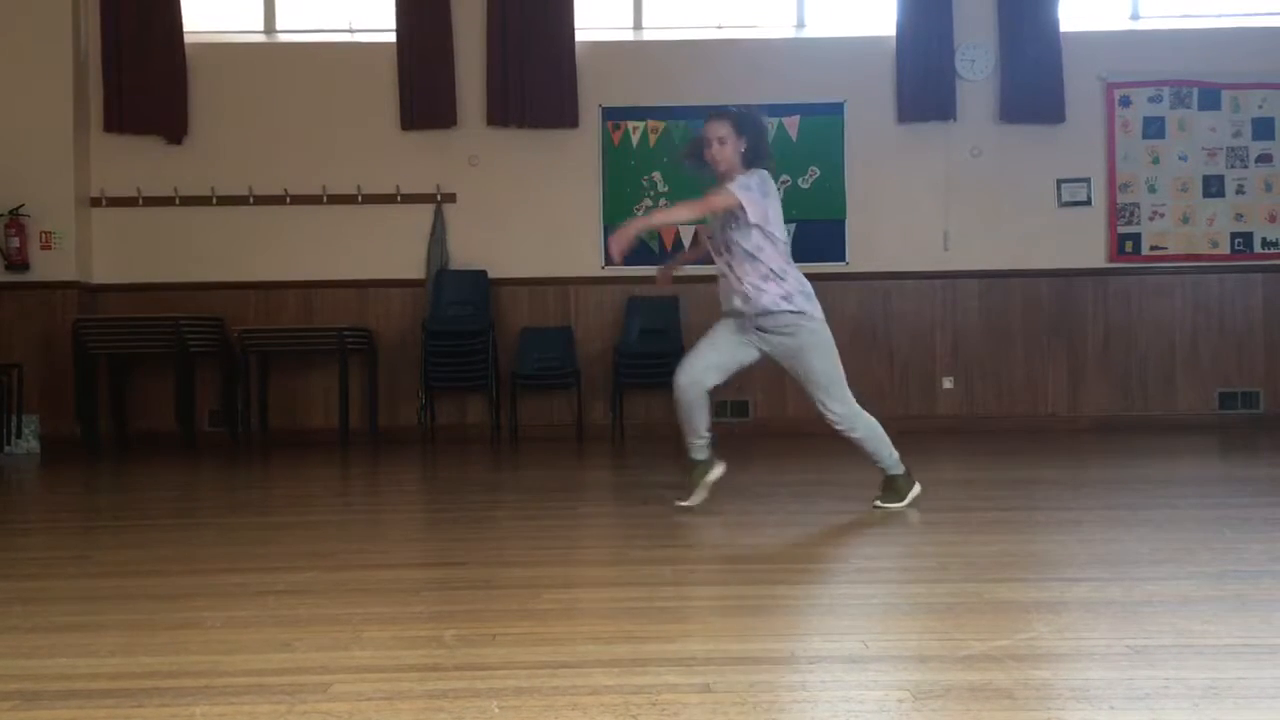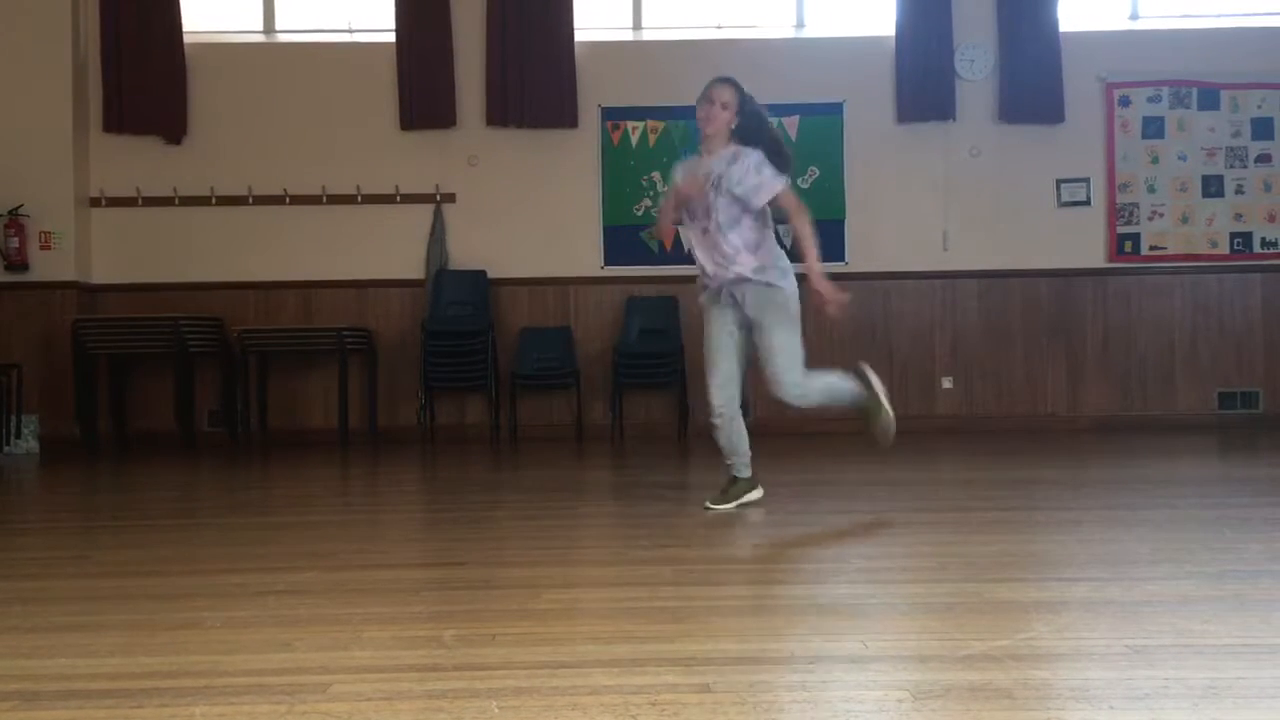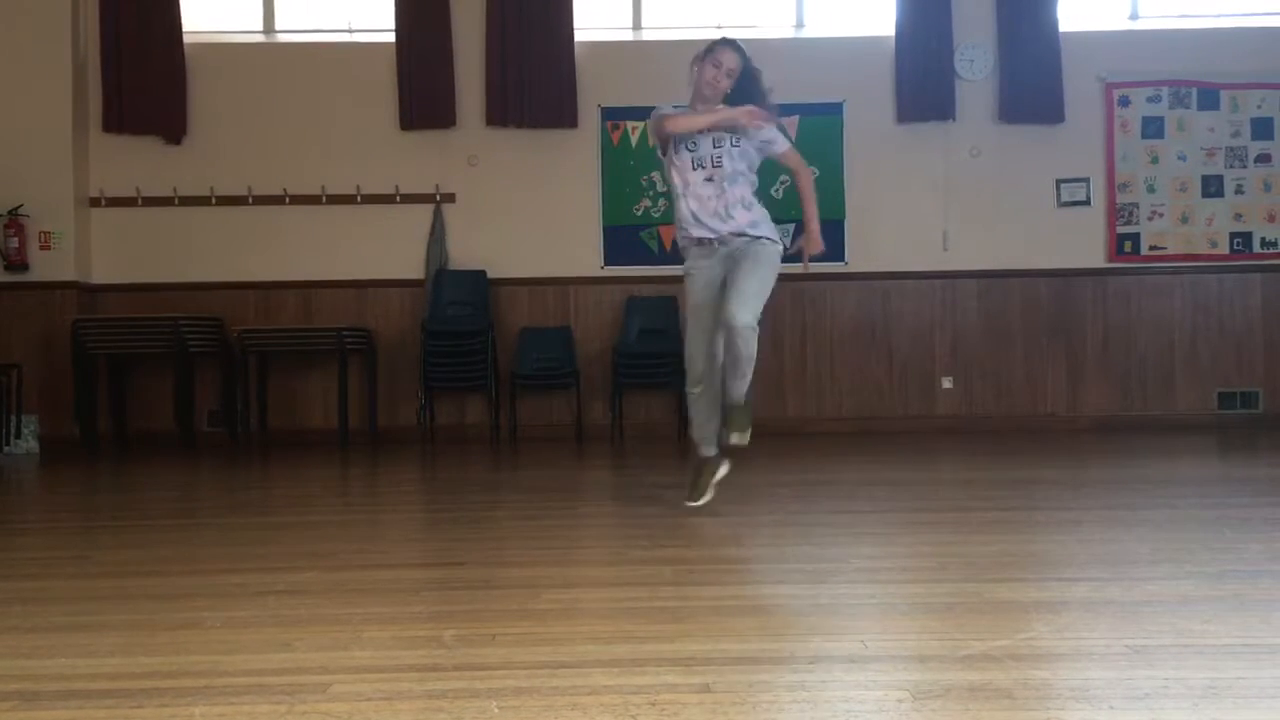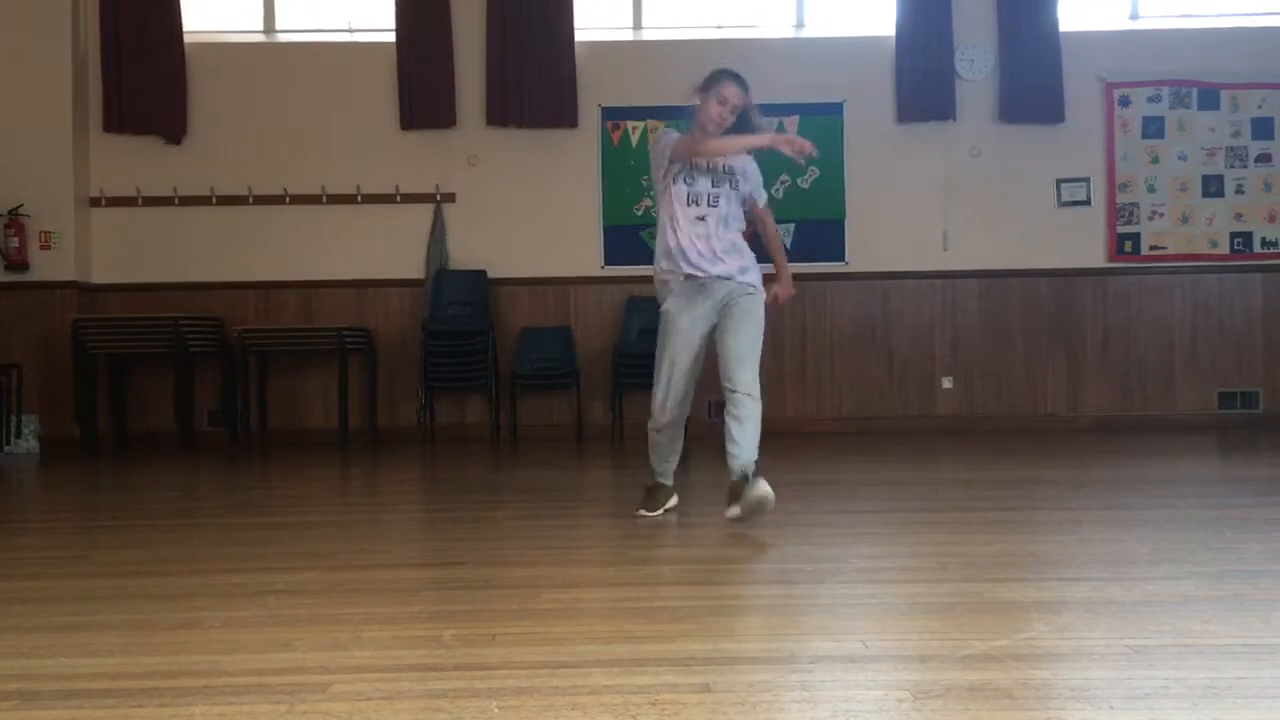
dt=0.2s
person 1, frame 1
left shoulder: (757, 183)
right shoulder: (721, 196)
left elbow: (702, 208)
left wrist: (636, 225)
right wrist: (673, 262)
left hip: (792, 315)
right hip: (741, 322)
left knee: (839, 410)
right knee: (687, 382)
left ankle: (897, 474)
right ankle: (704, 461)
person 1, frame 2
left shoulder: (749, 160)
right shoulder: (684, 171)
left elbow: (796, 212)
right elbow: (666, 226)
left wrist: (816, 274)
right wrist: (678, 199)
left hip: (767, 285)
right hip: (720, 295)
left knee: (790, 387)
right knee: (721, 403)
left ankle: (861, 385)
right ankle: (742, 480)
person 1, frame 3
left shoulder: (752, 123)
right shoulder: (672, 119)
left elbow: (801, 169)
right elbow: (671, 127)
left wrist: (812, 227)
right wrist: (731, 115)
left hip: (753, 241)
right hip: (702, 253)
left knee: (738, 318)
right knee: (700, 367)
left ankle: (735, 400)
right ankle: (708, 457)
person 1, frame 4
left shoulder: (744, 165)
right shoulder: (667, 144)
left elbow: (763, 220)
right elbow: (705, 149)
left wrist: (783, 270)
right wrist: (771, 139)
left hip: (741, 287)
right hip: (685, 290)
left knee: (743, 386)
right knee: (668, 403)
left ankle: (743, 480)
right ankle: (661, 483)
